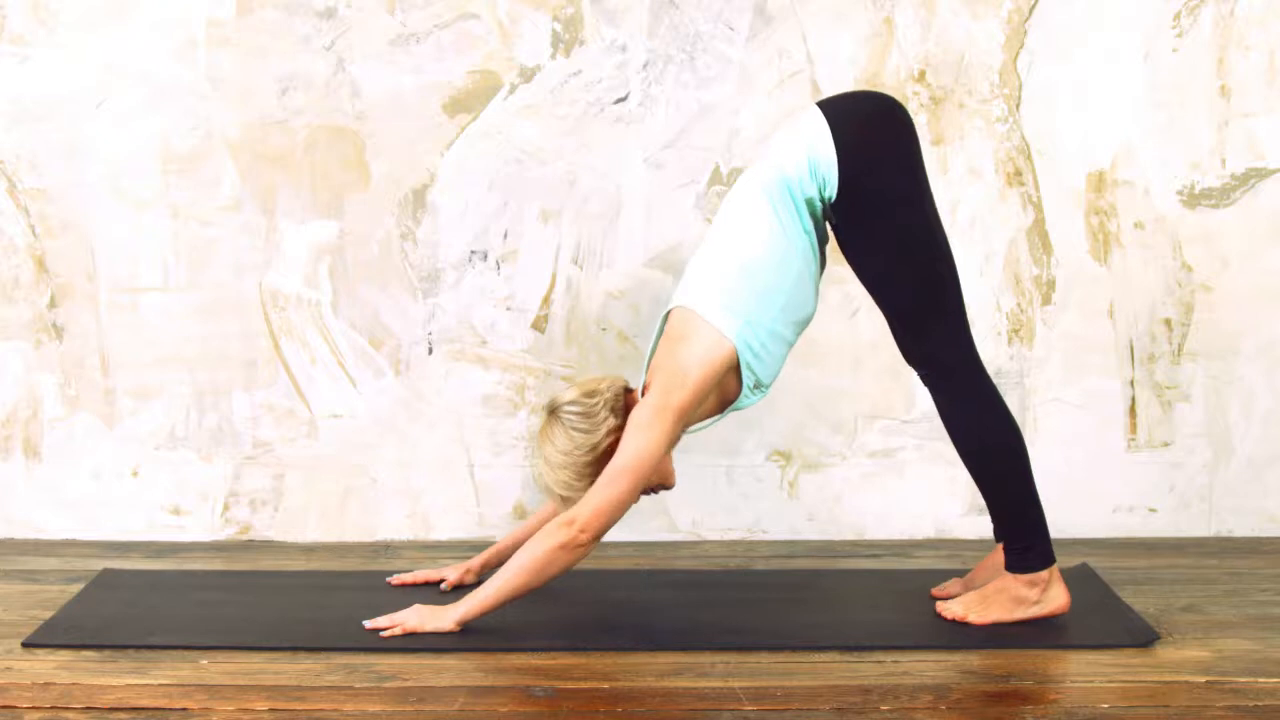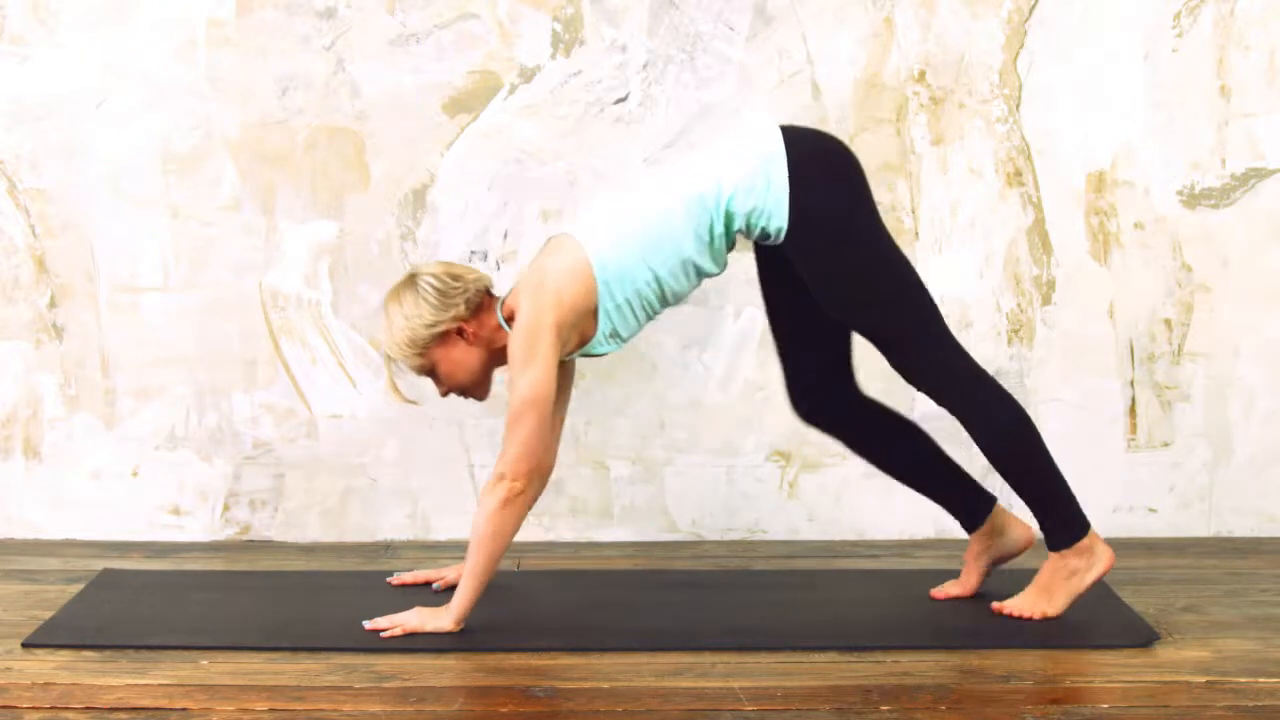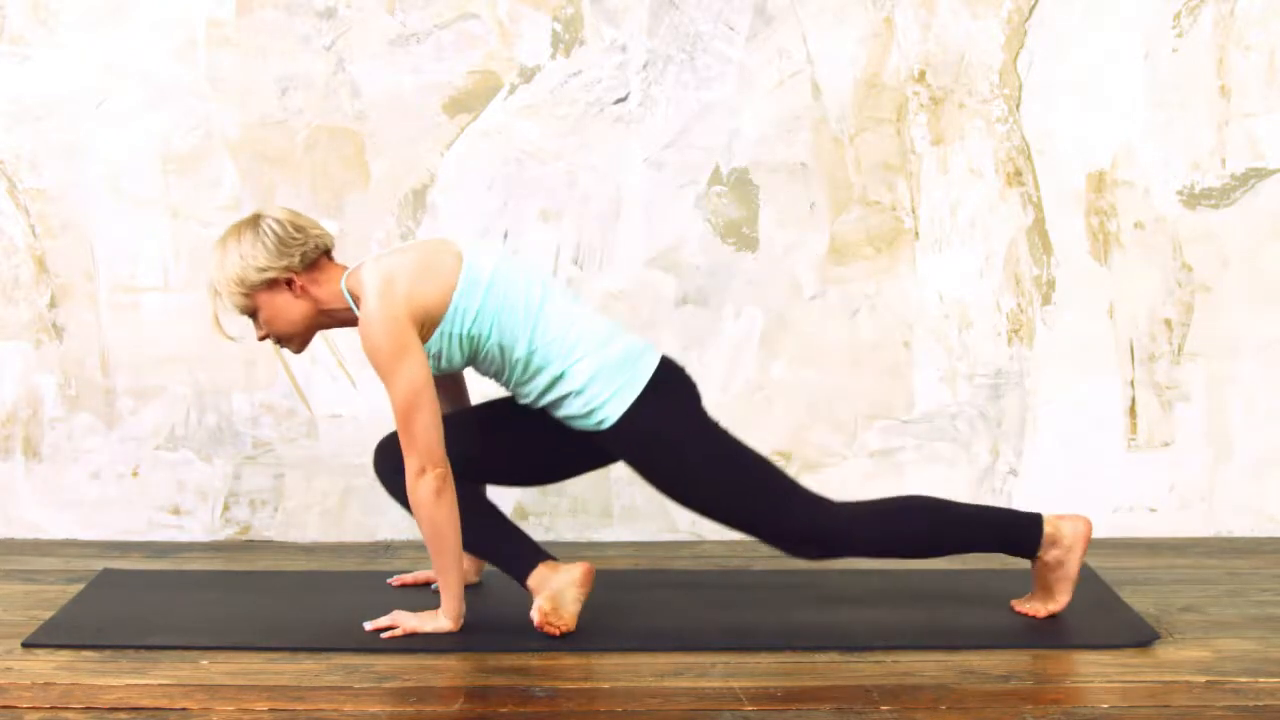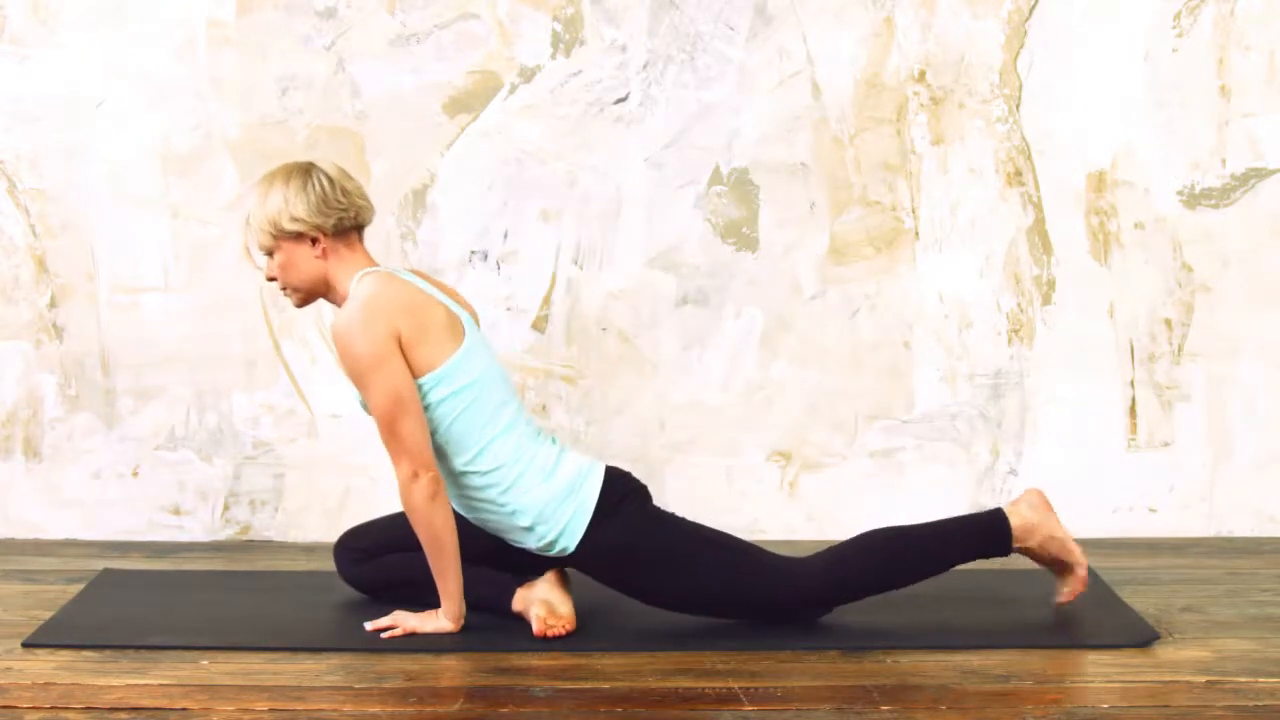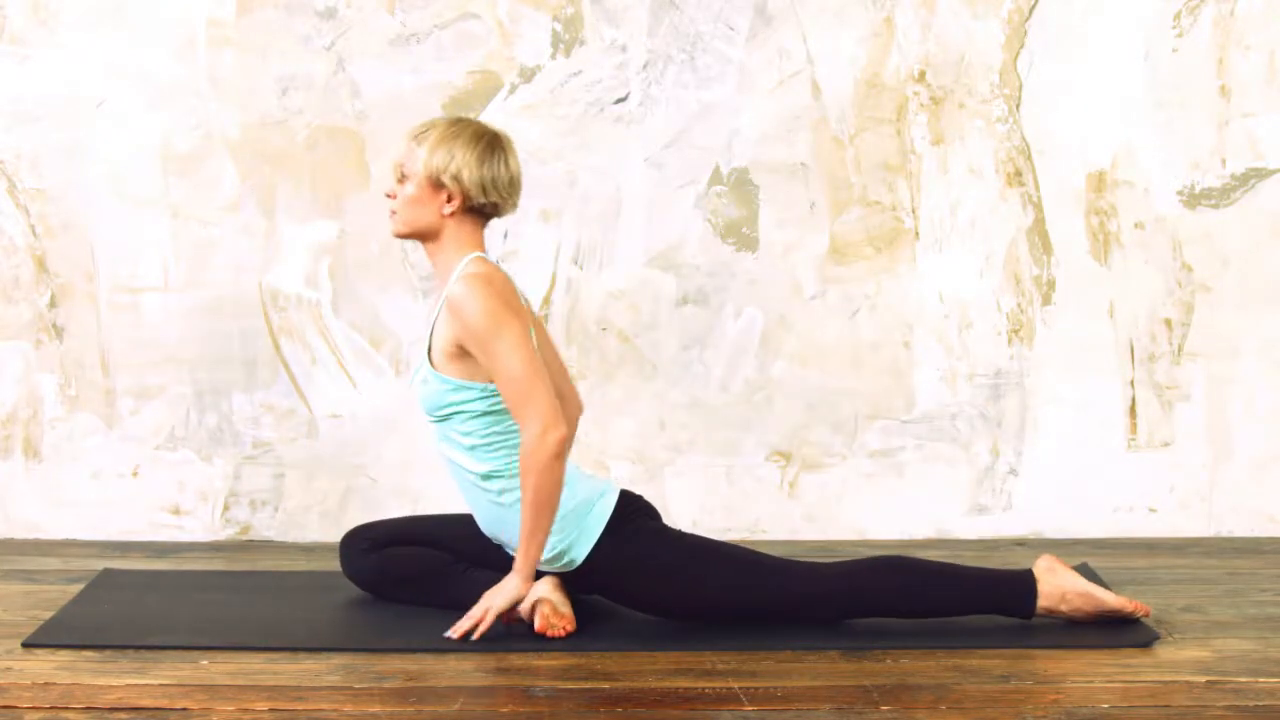
dt=1s
person 1, frame 1
left shoulder: (669, 401)
right shoulder: (661, 390)
left elbow: (579, 530)
right elbow: (576, 505)
left wrist: (459, 613)
right wrist: (479, 563)
left hip: (850, 148)
right hip: (839, 153)
left knee: (947, 365)
right knee: (937, 363)
left ankle: (1034, 576)
right ankle: (1015, 548)
person 1, frame 2
left shoulder: (535, 318)
right shoulder: (548, 314)
left elbow: (511, 478)
right elbow: (534, 468)
left wrist: (455, 609)
right wrist: (472, 566)
left hip: (793, 184)
right hip: (775, 194)
left knee: (936, 366)
right knee: (821, 401)
left ankle: (1075, 544)
right ankle: (989, 526)
person 1, frame 3
left shoulder: (381, 307)
right shoulder: (391, 287)
left elbow: (431, 472)
right elbow: (450, 431)
left wrist: (451, 607)
right wrist: (463, 550)
left hip: (628, 407)
right hip: (593, 405)
left knee: (815, 527)
right knee: (392, 459)
left ankle: (1043, 534)
right ankle: (540, 573)
person 1, frame 4
left shoulder: (363, 320)
right shoulder: (415, 285)
left elbow: (419, 476)
left wrist: (453, 607)
right wrist: (468, 577)
left hip: (586, 521)
right hip: (567, 501)
left knee: (802, 588)
right knee: (358, 556)
left ankle: (1011, 527)
right ankle: (525, 586)
person 1, frame 5
left shoulder: (471, 292)
right shoulder: (478, 285)
left elbow: (550, 429)
left wrist: (520, 570)
left hip: (598, 543)
right hip: (571, 527)
left knee: (826, 591)
right knee: (364, 552)
left ankle: (1039, 590)
